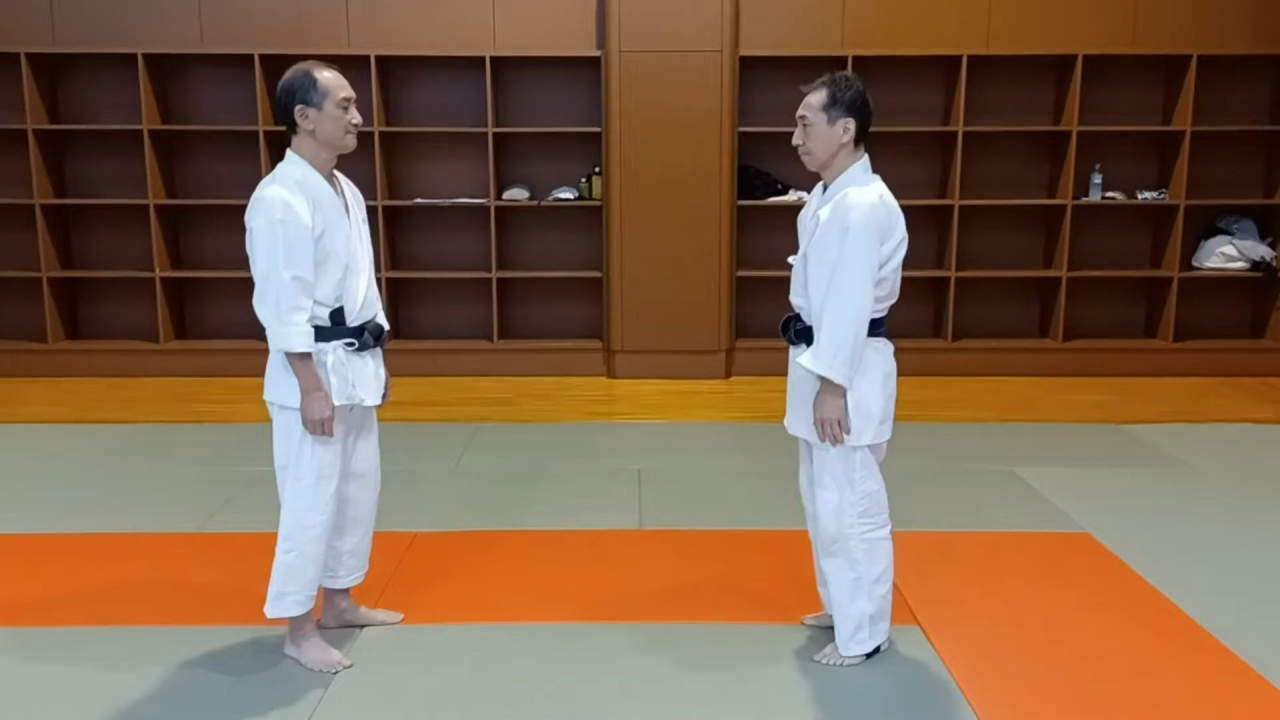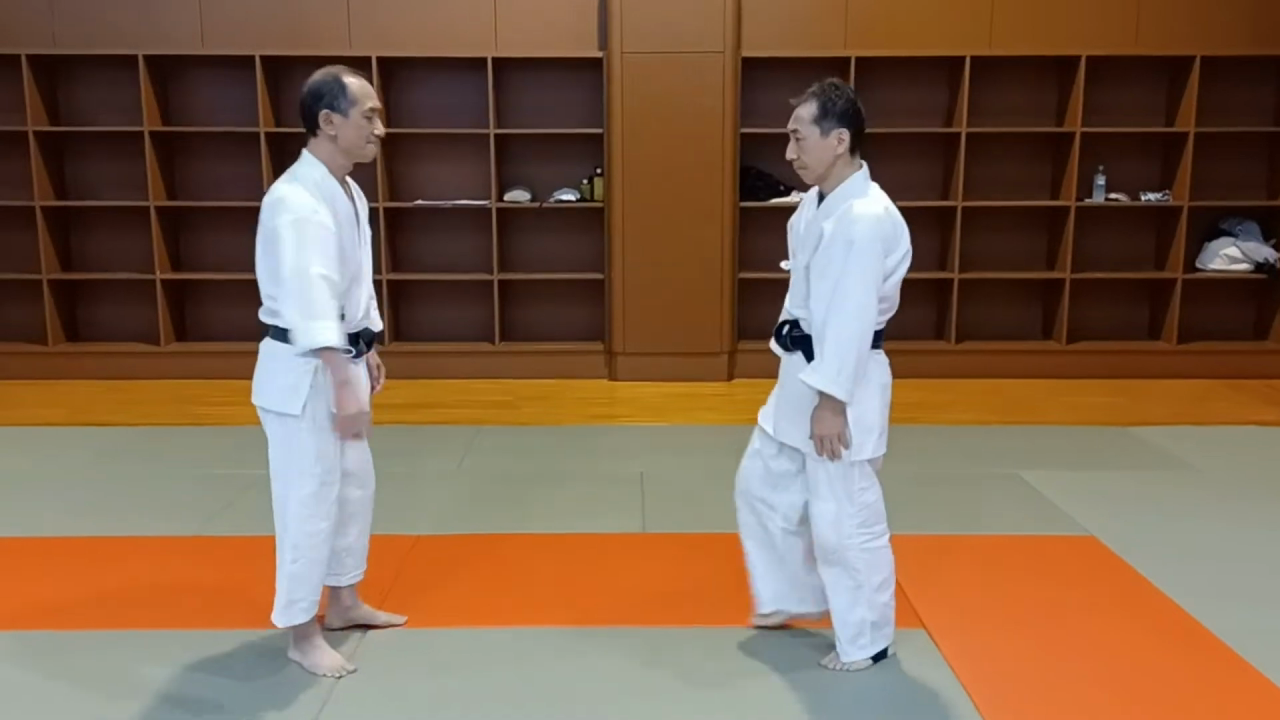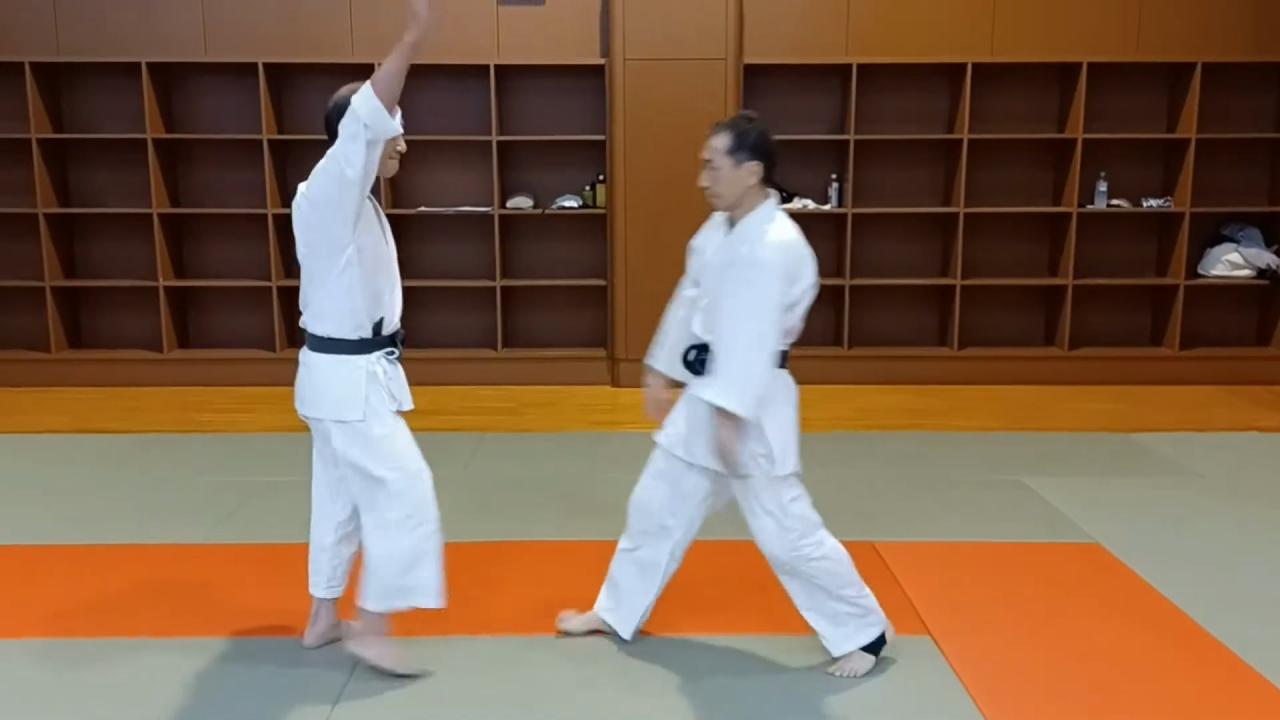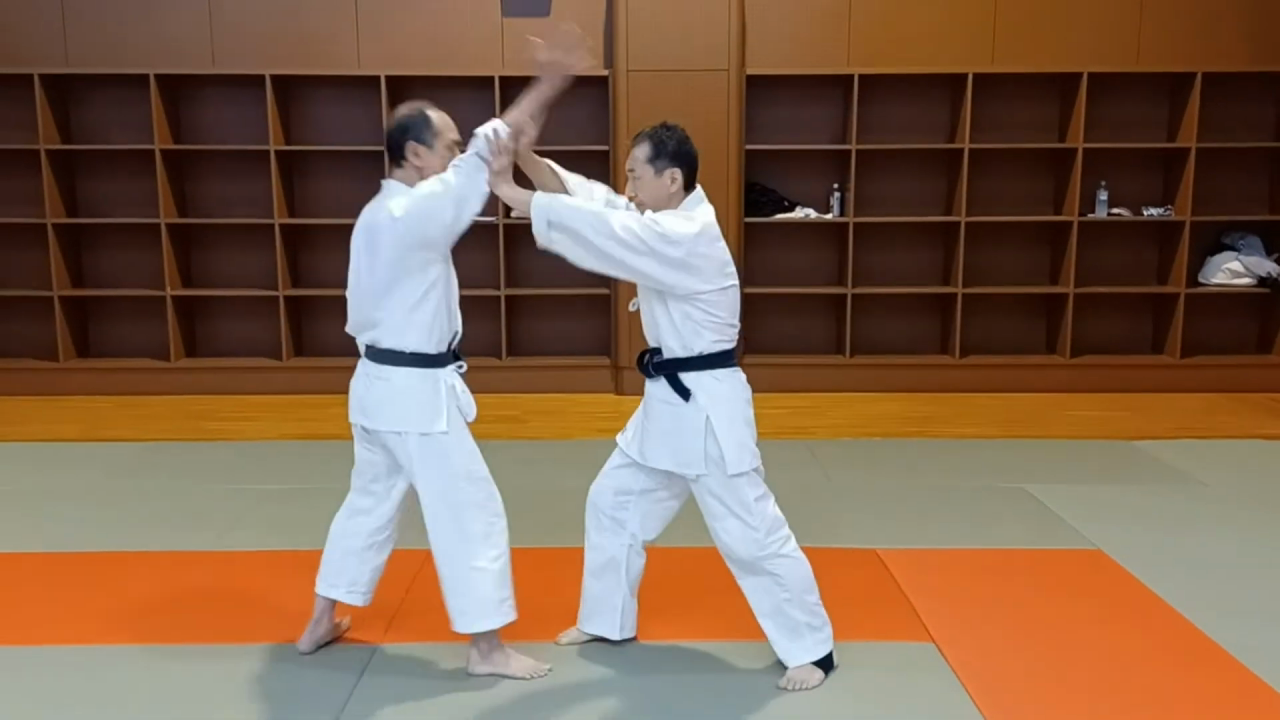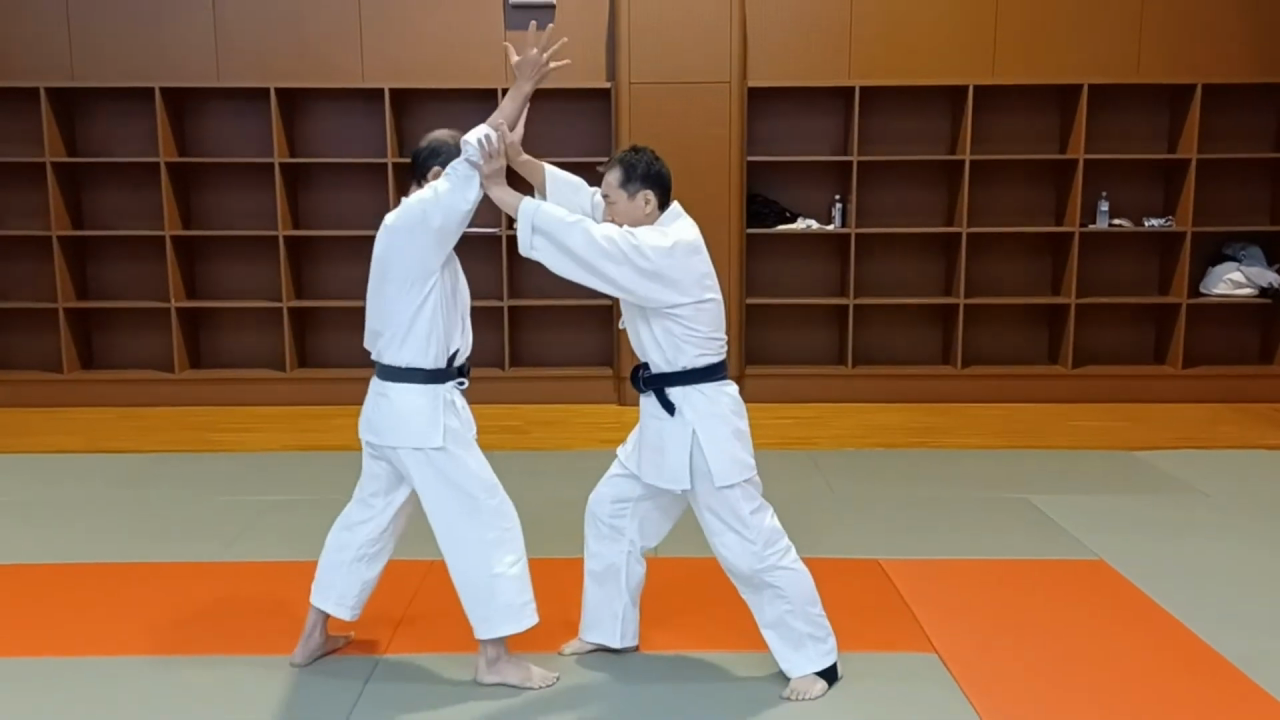
dt=0.5s
person 1, frame 1
left shoulder: (344, 190)
right shoulder: (280, 199)
right elbow: (282, 305)
left wrist: (375, 359)
right wrist: (311, 388)
left hip: (354, 364)
right hip: (313, 370)
left knee: (357, 487)
right knee: (312, 498)
left ankle: (339, 601)
right ankle: (299, 627)
person 1, frame 2
left shoulder: (347, 192)
right shoulder: (295, 199)
right elbow: (308, 302)
left wrist: (370, 359)
right wrist: (344, 387)
left hip: (337, 368)
right hip: (300, 375)
left knee: (352, 486)
right knee: (308, 502)
left ankle: (342, 601)
right ankle: (302, 631)
person 1, frame 3
left shoulder: (352, 196)
right shoulder: (326, 197)
right elbow: (366, 122)
left hip: (352, 368)
right hip: (346, 376)
left knee: (343, 498)
right knee: (403, 489)
left ankle: (323, 618)
right ankle: (374, 625)
person 1, frame 4
left shoulder: (376, 215)
right shoulder: (420, 210)
right elbow: (482, 160)
right wrist: (545, 85)
left hip: (376, 382)
right hip: (419, 392)
left knee: (369, 502)
right knee: (470, 512)
left ankle: (320, 623)
right ankle: (486, 645)
person 1, frame 5
left shoulder: (410, 230)
right shoulder: (415, 224)
right elbow: (475, 164)
right wrist: (523, 87)
left hip: (394, 400)
right hip: (423, 408)
left knee: (369, 515)
right knee: (484, 521)
left ankle: (314, 634)
right ankle: (495, 657)
person 2, frame 1
left shoulder: (863, 206)
right shoulder: (830, 196)
left elbow: (850, 306)
left wrist: (832, 387)
left hip: (847, 371)
right hip: (823, 360)
left knee: (850, 506)
right knee: (824, 499)
left ankle: (862, 633)
right ankle: (845, 606)
person 2, frame 2
left shoulder: (869, 217)
right shoulder: (814, 204)
left elbow: (848, 317)
left wrist: (830, 402)
right wrist: (788, 360)
left hip: (844, 383)
right hip: (801, 373)
left knee: (845, 520)
right knee: (761, 486)
left ankle: (866, 640)
right ankle: (796, 598)
person 2, frame 3
left shoulder: (777, 245)
right shoulder: (717, 229)
left elbow: (752, 337)
right elbow: (689, 304)
left wrist: (730, 419)
right wrist: (661, 370)
left hip: (749, 404)
right hip: (705, 393)
left knee: (787, 532)
right knee: (656, 507)
left ankle: (862, 632)
right ankle: (616, 612)
person 2, frame 4
left shoulder: (687, 236)
right shoulder: (666, 220)
left elbow: (599, 232)
right elbow: (592, 200)
left wrist: (512, 193)
right wrist: (531, 163)
left hip: (708, 404)
right hip: (668, 400)
left knee: (753, 534)
right knee: (613, 503)
left ankle: (812, 648)
right ankle: (607, 619)
person 2, frame 5
left shoulder: (667, 252)
right shoulder: (659, 232)
left elbow: (583, 241)
right elbow: (581, 203)
left wrist: (503, 194)
right wrist: (520, 162)
left hip: (700, 416)
right hip: (665, 414)
left knee: (751, 545)
right knee: (611, 514)
left ankle: (816, 659)
right ankle: (609, 630)
